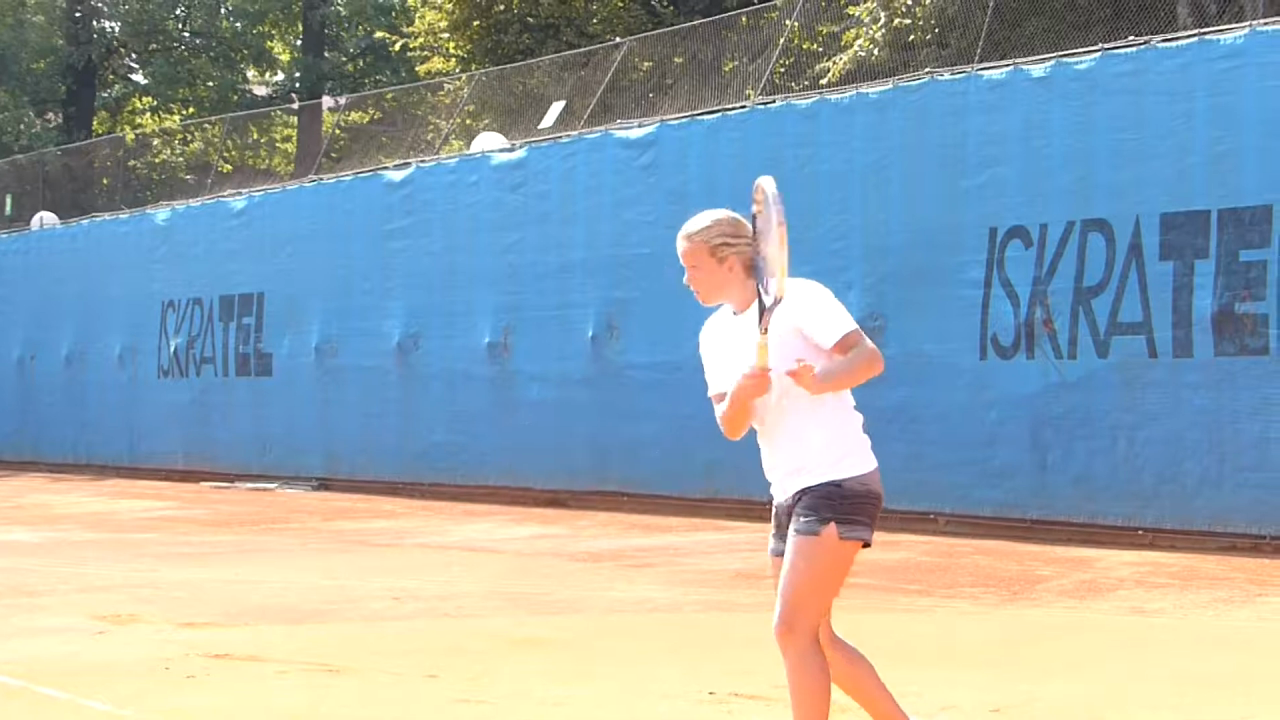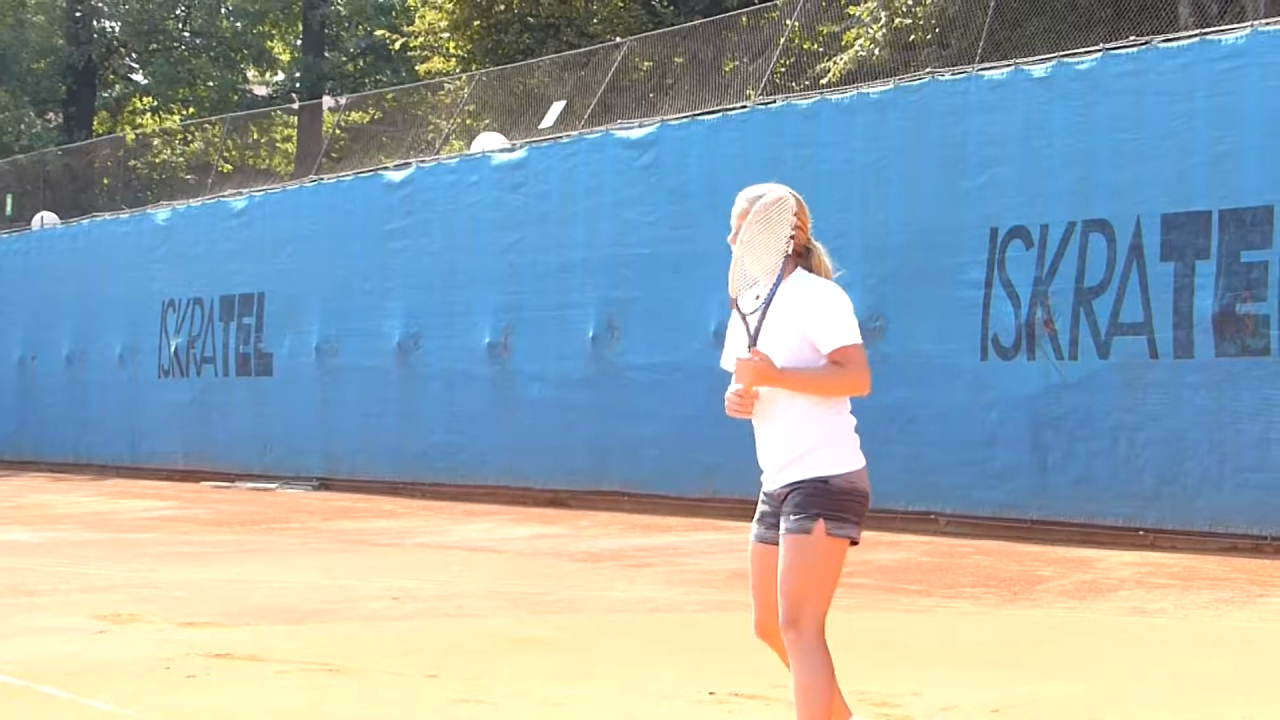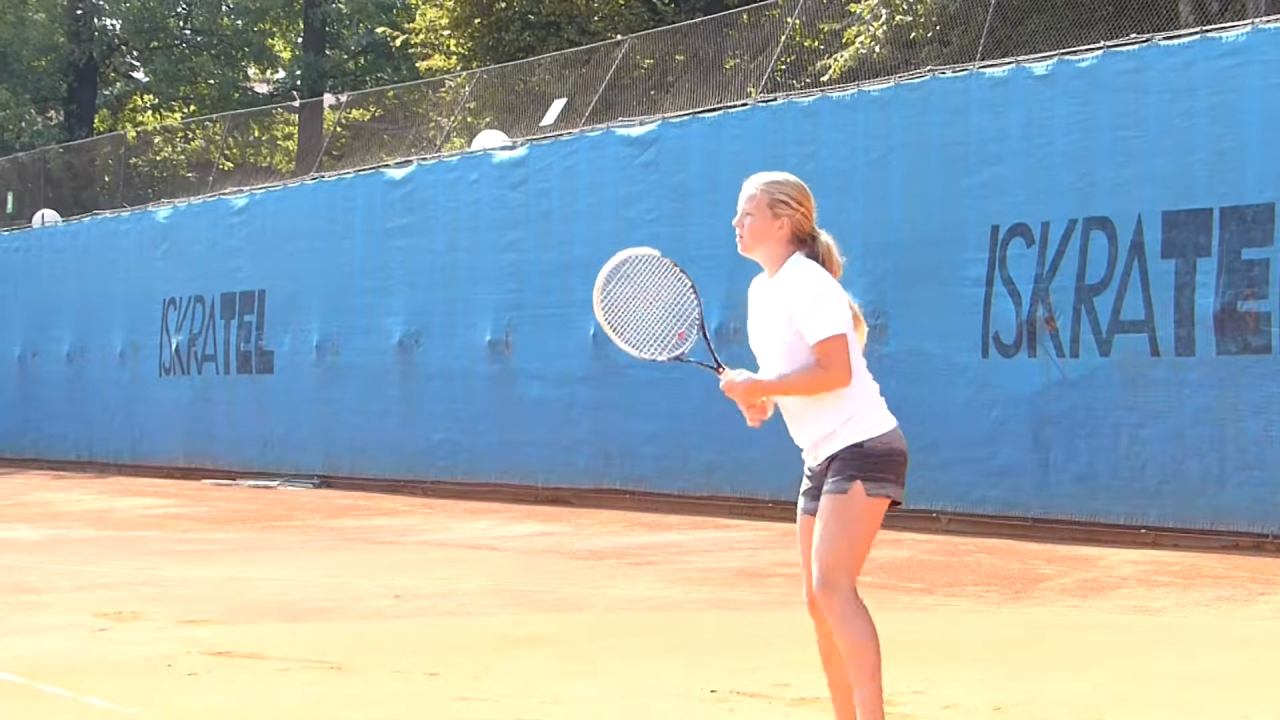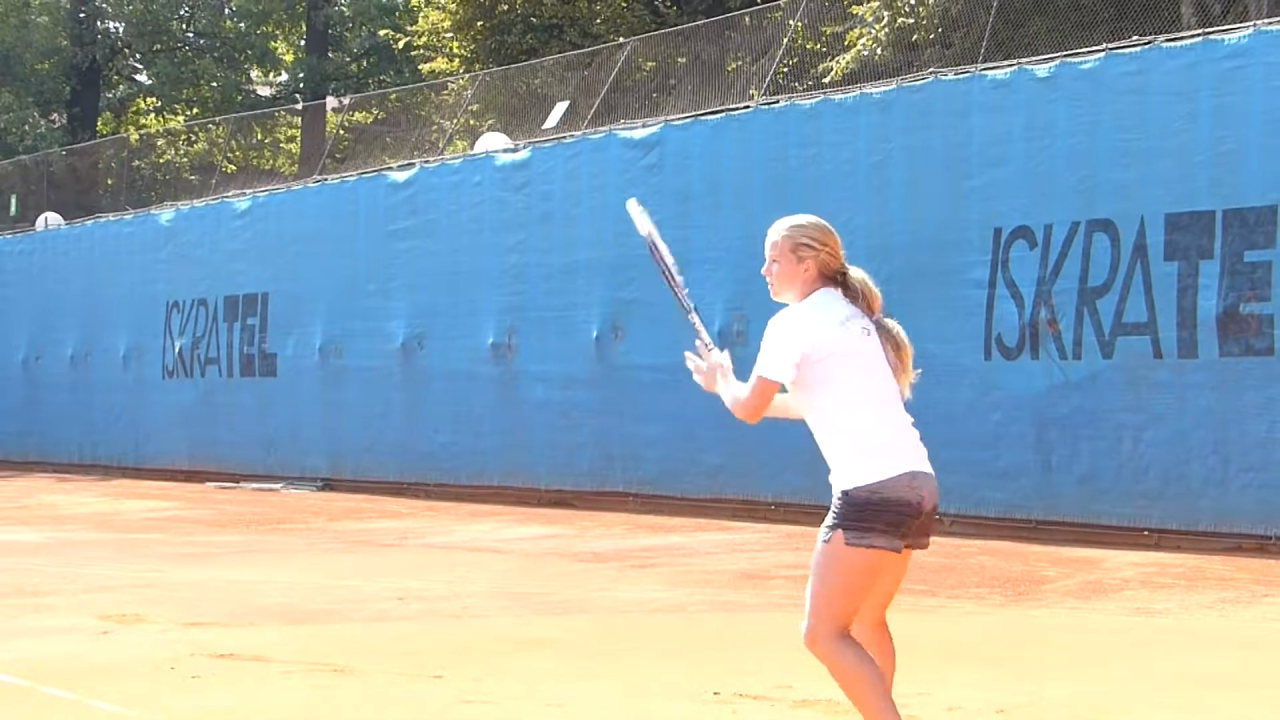
dt=0.4s
person 1, frame 1
left shoulder: (801, 296)
right shoulder: (714, 333)
left elbow: (868, 357)
right elbow: (731, 427)
left wrist: (823, 379)
right wrist: (743, 393)
left hip: (839, 483)
right hip: (790, 495)
left knee: (794, 629)
right knee: (814, 637)
person 1, frame 2
left shoulder: (816, 296)
left elbow: (855, 379)
right elbow: (747, 392)
left wrist: (776, 375)
right wrist: (737, 398)
left hip: (827, 480)
right hip: (780, 486)
left knee: (798, 627)
right knee: (770, 626)
person 1, frame 3
left shoulder: (807, 284)
right shoulder: (763, 290)
left elbow: (835, 371)
left wrist: (758, 387)
right wrist: (765, 398)
left hip: (864, 450)
right hip: (826, 461)
left knee: (834, 591)
right knee: (819, 600)
person 1, frame 4
left shoulder: (792, 324)
right shoulder: (857, 320)
left elbow: (749, 407)
left wrist: (717, 382)
right wrist: (782, 402)
left hip: (876, 489)
right hip: (917, 484)
left knee: (823, 635)
right knee: (863, 621)
